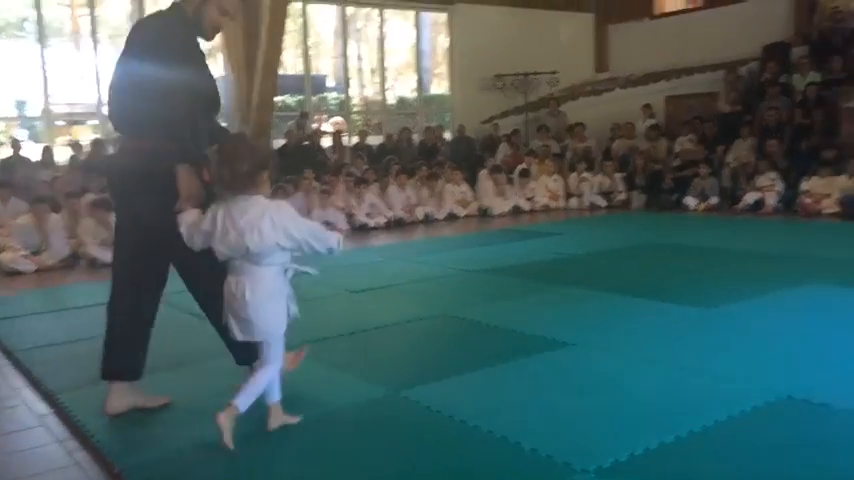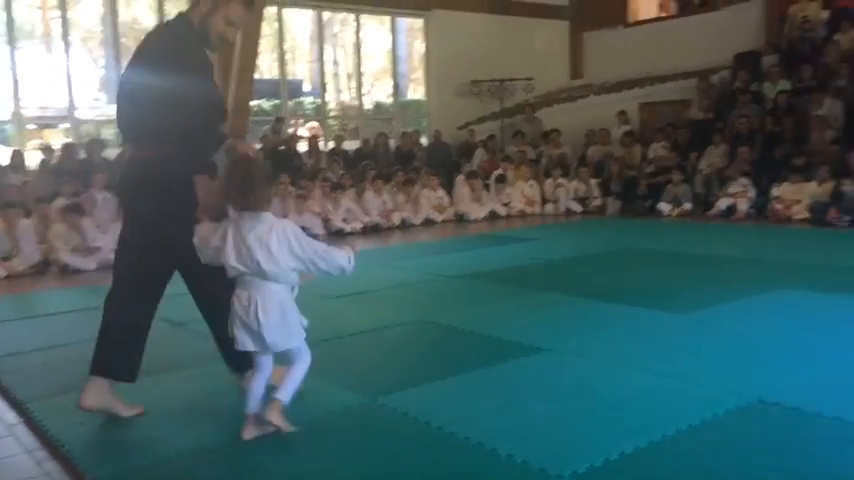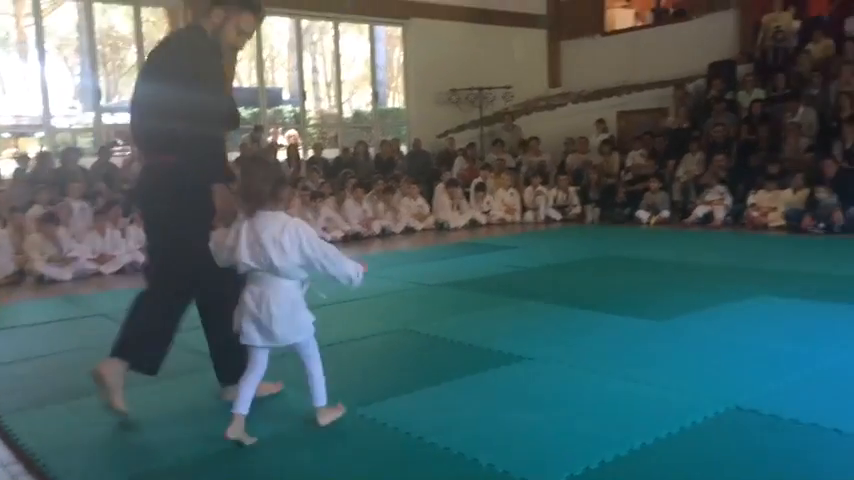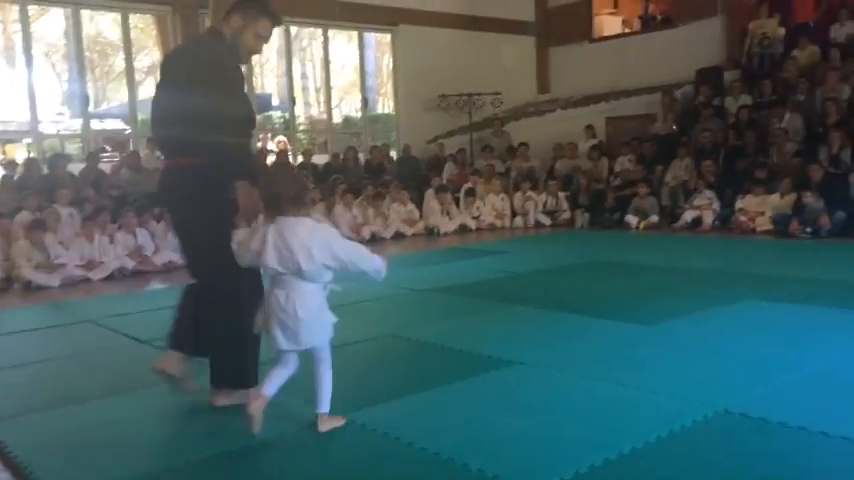
dt=0.1s
person 1, frame 1
left shoulder: (160, 35)
right shoulder: (163, 33)
right elbow: (165, 109)
left wrist: (222, 138)
right wrist: (182, 164)
left hip: (138, 170)
right hip: (159, 172)
left knee: (138, 278)
right knee: (211, 267)
left ankle: (121, 385)
right ankle: (255, 356)
person 1, frame 2
left shoulder: (170, 46)
right shoulder: (178, 48)
right elbow: (177, 120)
left wrist: (224, 142)
right wrist: (199, 175)
left hip: (145, 176)
right hip: (171, 184)
left knee: (139, 283)
right knee: (214, 275)
left ankle: (102, 383)
right ankle: (248, 366)
person 1, frame 3
left shoulder: (175, 51)
right shoulder: (197, 56)
right elbow: (203, 130)
right wrist: (220, 184)
left hip: (160, 182)
right hip: (186, 185)
left knee: (170, 281)
right knee: (222, 279)
left ankle: (119, 364)
right ankle: (237, 379)
person 1, frame 4
left shoulder: (190, 56)
right shoulder: (216, 60)
right elbow: (222, 129)
right wrist: (243, 181)
left hip: (182, 181)
right hip: (206, 184)
left knee: (212, 276)
right knee: (234, 281)
left ankle: (178, 354)
right ankle: (230, 383)
person 2, frame 1
left shoulder: (219, 212)
right shoulder: (277, 211)
left elbow: (192, 235)
right elbow: (314, 236)
left wrist: (189, 212)
right wrist: (335, 238)
left hip: (238, 287)
right hip: (267, 290)
left knee: (269, 354)
right knee: (271, 361)
left ankle: (275, 412)
right ankle: (230, 413)
person 2, frame 2
left shoulder: (227, 229)
right shoulder: (283, 230)
left elbow: (205, 250)
right elbow: (320, 255)
left wrist: (204, 226)
right wrist: (346, 258)
left hip: (244, 302)
right hip: (274, 305)
left knee: (263, 366)
right knee: (302, 358)
left ankle: (252, 422)
right ankle: (276, 407)
person 2, frame 3
left shoulder: (240, 227)
right shoulder: (294, 228)
left elbow: (219, 253)
right elbow: (328, 257)
left wrist: (219, 228)
right wrist: (355, 271)
left hip: (254, 299)
right hip: (285, 301)
left knee: (256, 365)
right knee: (311, 357)
left ankle: (237, 423)
right ankle: (322, 411)
person 2, frame 4
left shoulder: (265, 232)
right shoulder: (321, 232)
left elbow: (242, 254)
right elbow: (354, 255)
left wrist: (243, 230)
right wrist: (379, 265)
left hip: (279, 302)
right hip: (309, 304)
left knee: (288, 363)
right knee: (323, 362)
left ankle: (259, 398)
right ankle: (324, 417)
